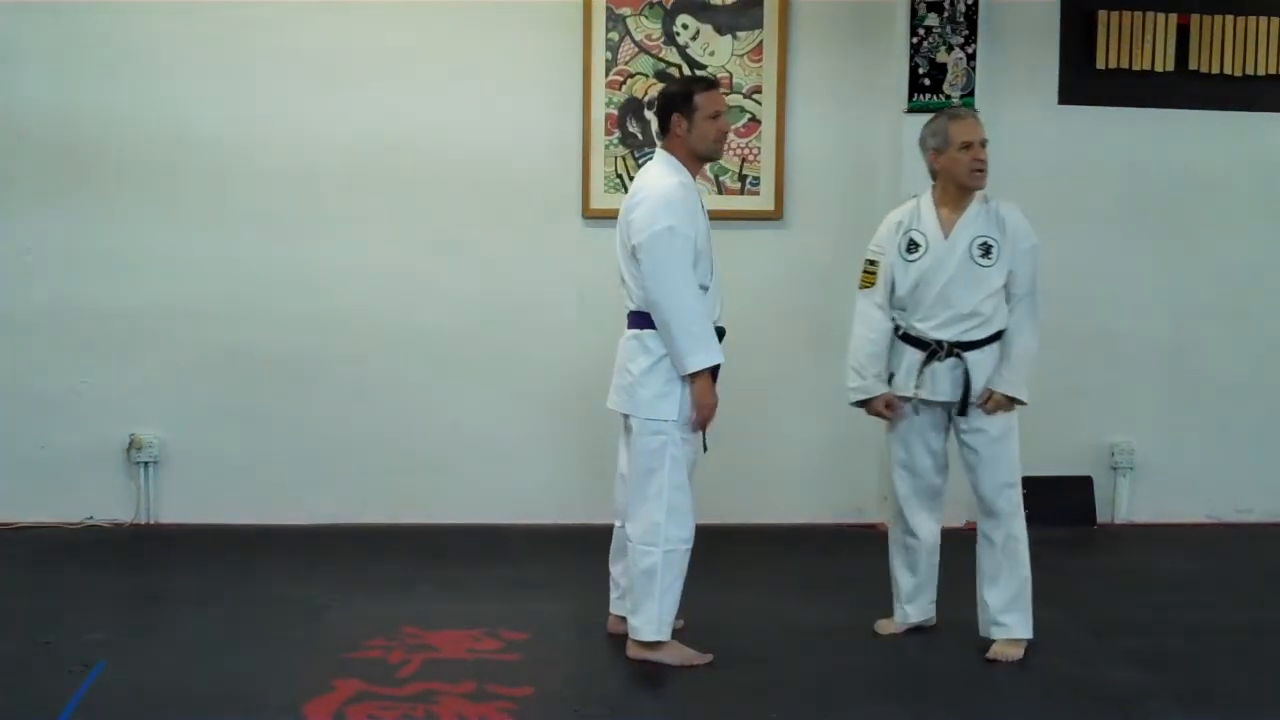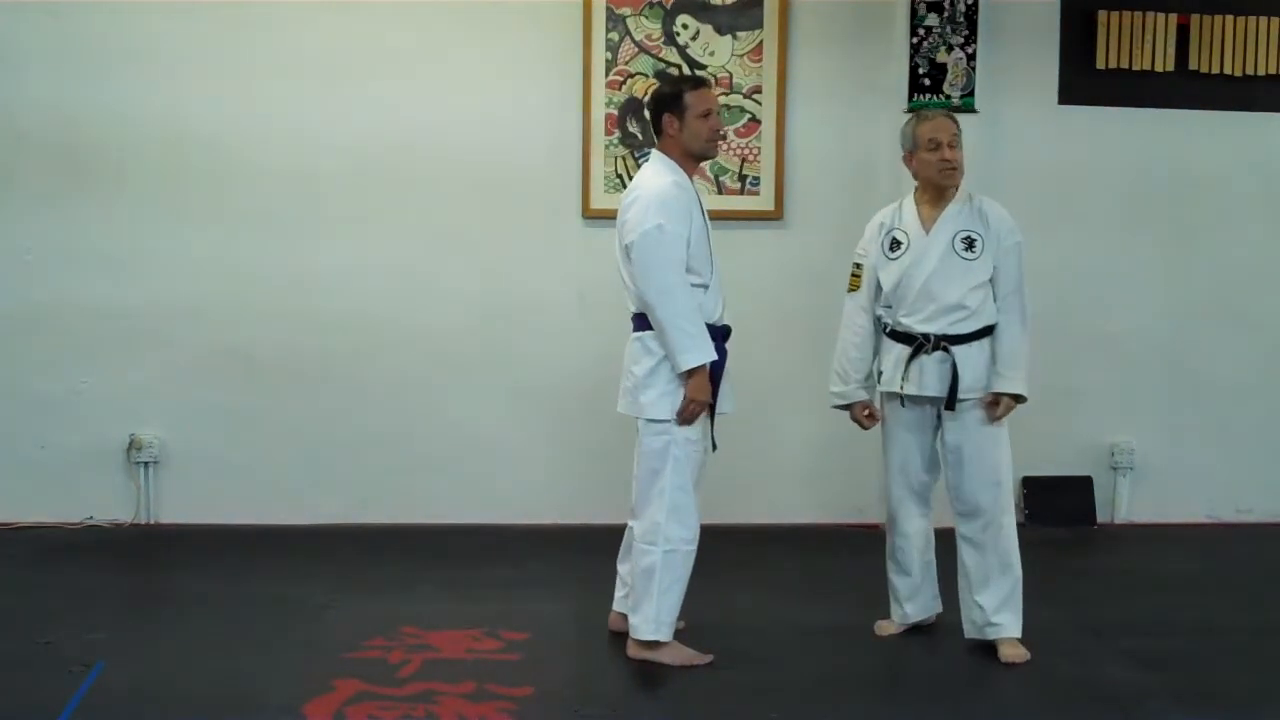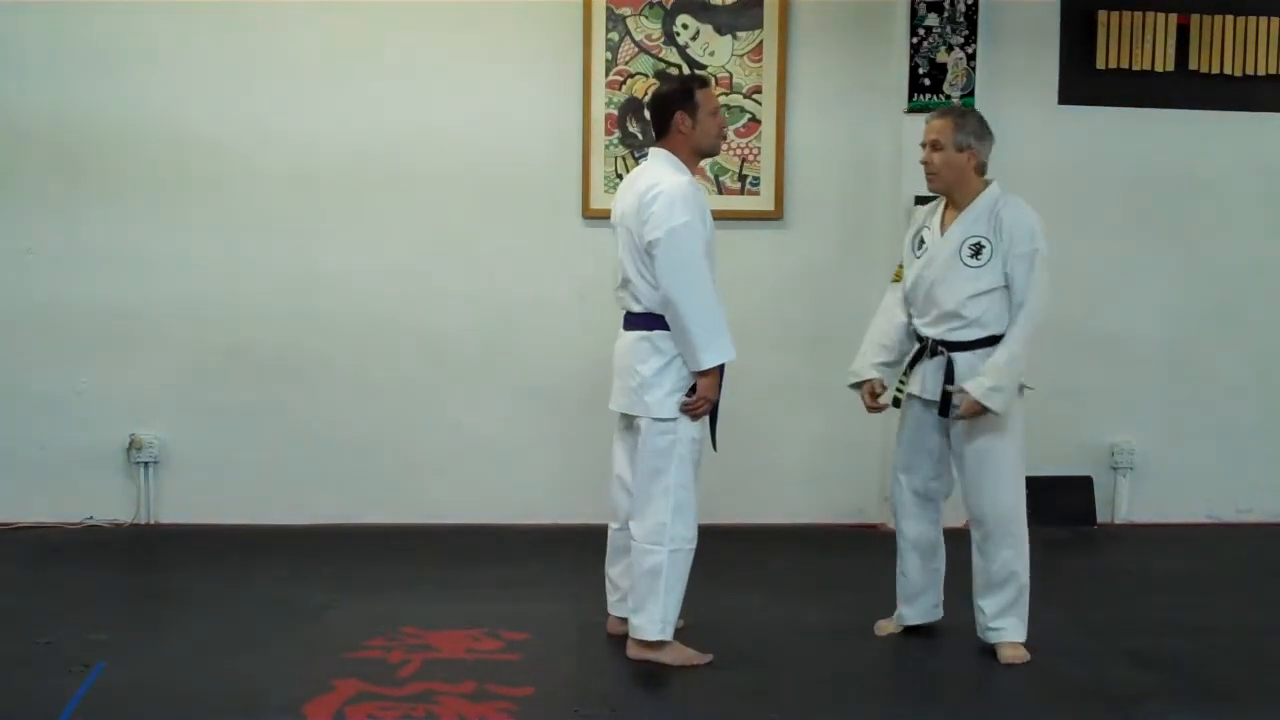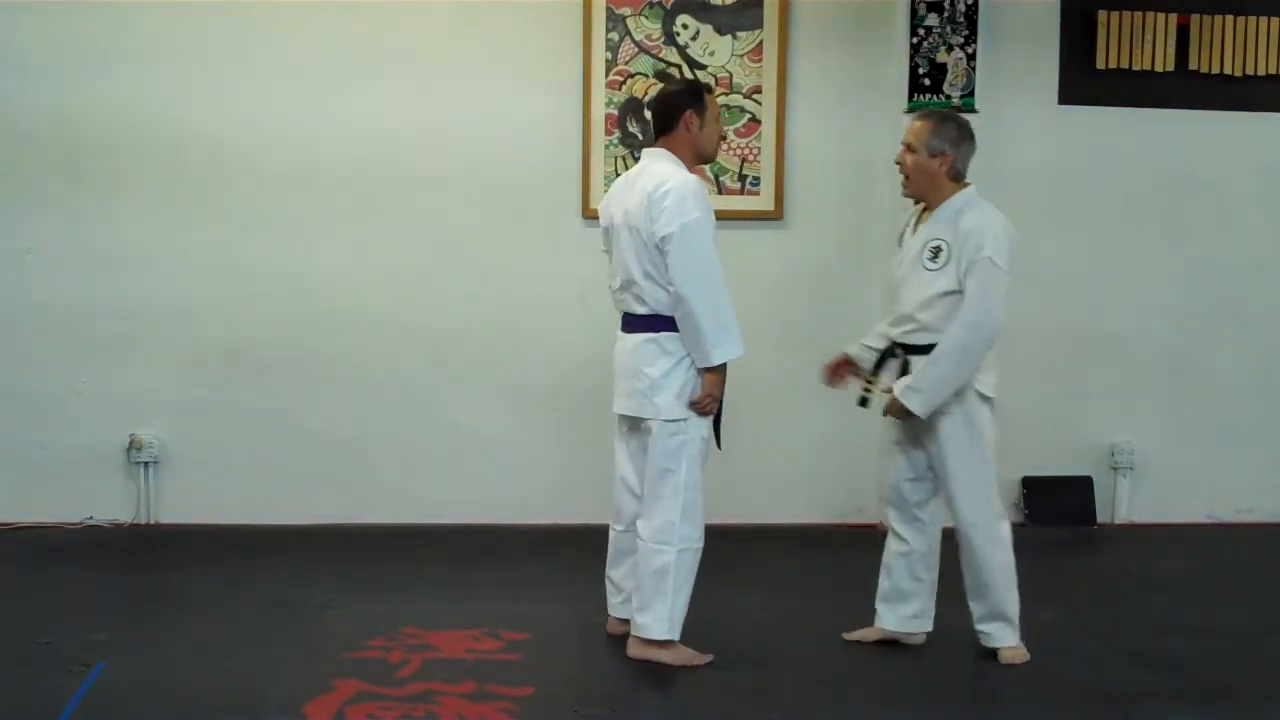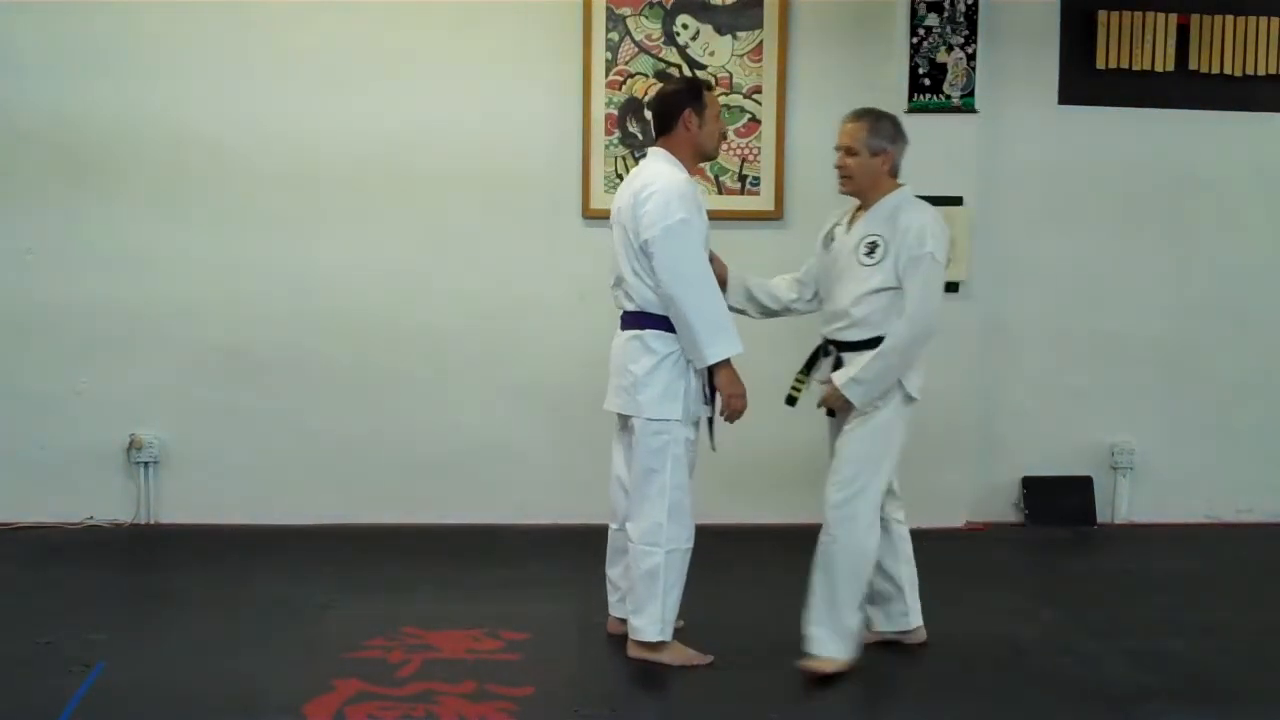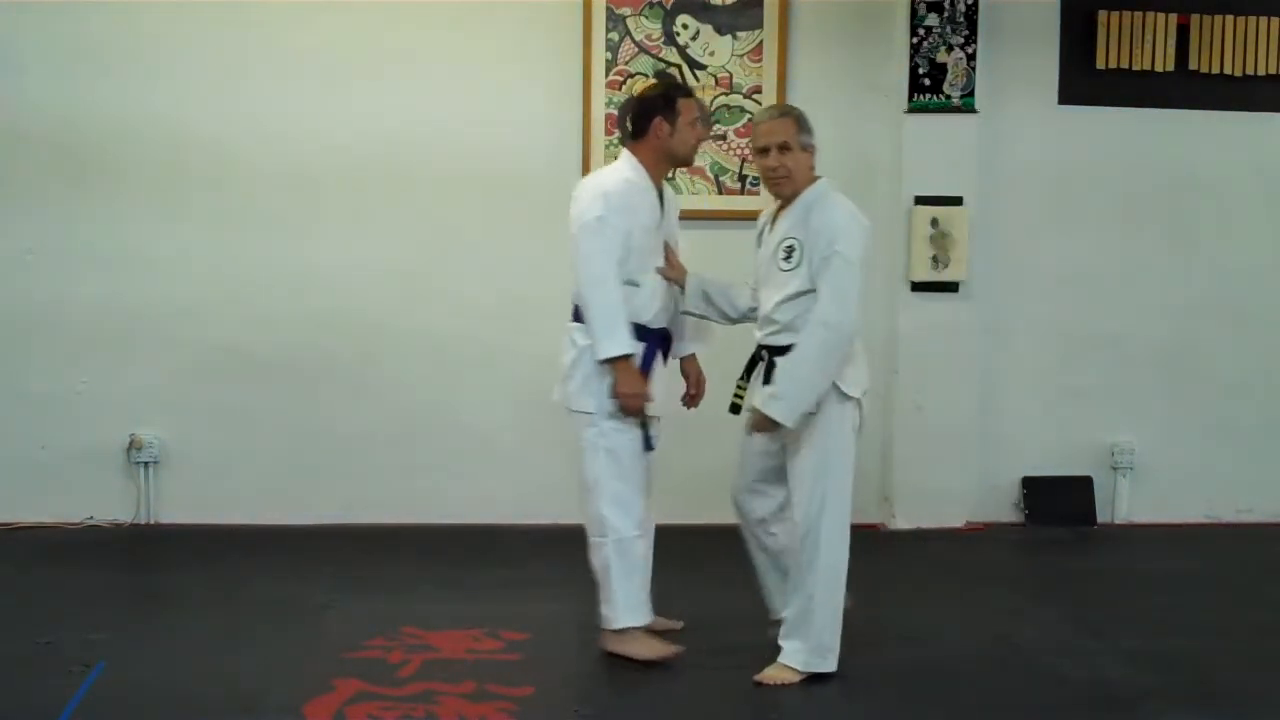
dt=0.5s
person 1, frame 1
left shoulder: (667, 184)
right shoulder: (667, 193)
right elbow: (672, 294)
right wrist: (700, 375)
left hip: (659, 359)
right hip: (667, 363)
left knee: (642, 496)
right knee: (664, 505)
left ankle: (628, 609)
right ankle: (649, 634)
person 1, frame 2
left shoulder: (672, 187)
right shoulder: (659, 193)
right elbow: (665, 293)
right wrist: (696, 369)
left hip: (676, 360)
right hip: (672, 364)
left knee: (657, 497)
right knee: (670, 504)
left ankle: (630, 606)
right ankle: (649, 634)
person 1, frame 3
left shoulder: (641, 182)
right shoulder: (677, 191)
right elbow: (686, 289)
right wrist: (709, 368)
left hip: (642, 349)
right hip: (667, 357)
left knee: (636, 494)
right knee: (666, 504)
left ankle: (626, 609)
right ankle: (650, 634)
person 1, frame 4
left shoulder: (623, 187)
right shoulder: (682, 188)
right elbow: (697, 286)
right wrist: (714, 365)
left hip: (636, 347)
right hip: (672, 358)
left knee: (636, 495)
right knee: (673, 505)
left ankle: (625, 609)
right ankle: (652, 633)
person 1, frame 5
left shoulder: (643, 181)
right shoulder: (672, 189)
right elbow: (688, 288)
right wrist: (723, 366)
left hip: (645, 352)
right hip: (664, 359)
left knee: (636, 497)
right knee: (663, 506)
left ankle: (626, 609)
right ankle: (650, 634)
person 1, frame 6
left shoulder: (659, 196)
right shoulder: (607, 190)
right elbow: (600, 286)
left wrist: (685, 355)
right wrist: (622, 365)
left hip: (636, 356)
right hip: (609, 361)
left knee: (627, 492)
right knee: (618, 498)
left ankle: (627, 610)
right ankle: (624, 625)
person 2, frame 1
left shoulder: (1009, 223)
right shoulder: (900, 225)
left elbow: (1024, 310)
right elbow: (874, 309)
left wrist: (1011, 381)
right wrist: (869, 383)
left hip: (983, 376)
right hip: (916, 374)
left knee: (999, 499)
right knee: (914, 495)
left ankle: (1007, 624)
right ankle: (912, 607)
person 2, frame 2
left shoulder: (992, 220)
right shoulder: (884, 225)
left elbow: (1011, 309)
right elbow: (860, 314)
left wrist: (1010, 382)
right wrist: (852, 388)
left hip: (971, 375)
right hip: (904, 374)
left knee: (984, 500)
right knee: (906, 497)
left ankle: (999, 624)
right ankle: (913, 605)
person 2, frame 3
left shoulder: (1015, 220)
right shoulder: (926, 220)
left elbow: (1026, 314)
right elbow: (898, 303)
left wrist: (987, 388)
right wrist: (873, 368)
left hip: (985, 381)
right hip: (925, 377)
left knee: (995, 508)
right knee: (914, 496)
left ankle: (1004, 627)
right ankle: (917, 606)
person 2, frame 4
left shoulder: (981, 226)
right shoulder: (919, 220)
left elbow: (978, 326)
left wrist: (916, 392)
right wrist: (864, 354)
left hip: (954, 389)
right hip: (913, 382)
left knee: (975, 513)
right knee: (907, 505)
left ankle: (1002, 630)
right ankle: (901, 618)
person 2, frame 5
left shoulder: (918, 224)
right shoulder: (842, 224)
left elbow: (917, 320)
right elbow: (798, 292)
left wrist: (858, 383)
right wrist: (729, 281)
left hip: (878, 381)
right hip: (845, 377)
left knee: (847, 506)
right knee: (875, 503)
left ankle: (832, 640)
right ankle: (900, 620)
person 2, frame 6
left shoulder: (836, 218)
right shoulder: (773, 219)
left elbow: (834, 322)
left wrist: (782, 399)
right wrist: (687, 282)
left hip: (820, 384)
right hip: (779, 379)
left knee: (814, 520)
right knee: (754, 496)
left ankle: (808, 651)
right ankle: (799, 603)
